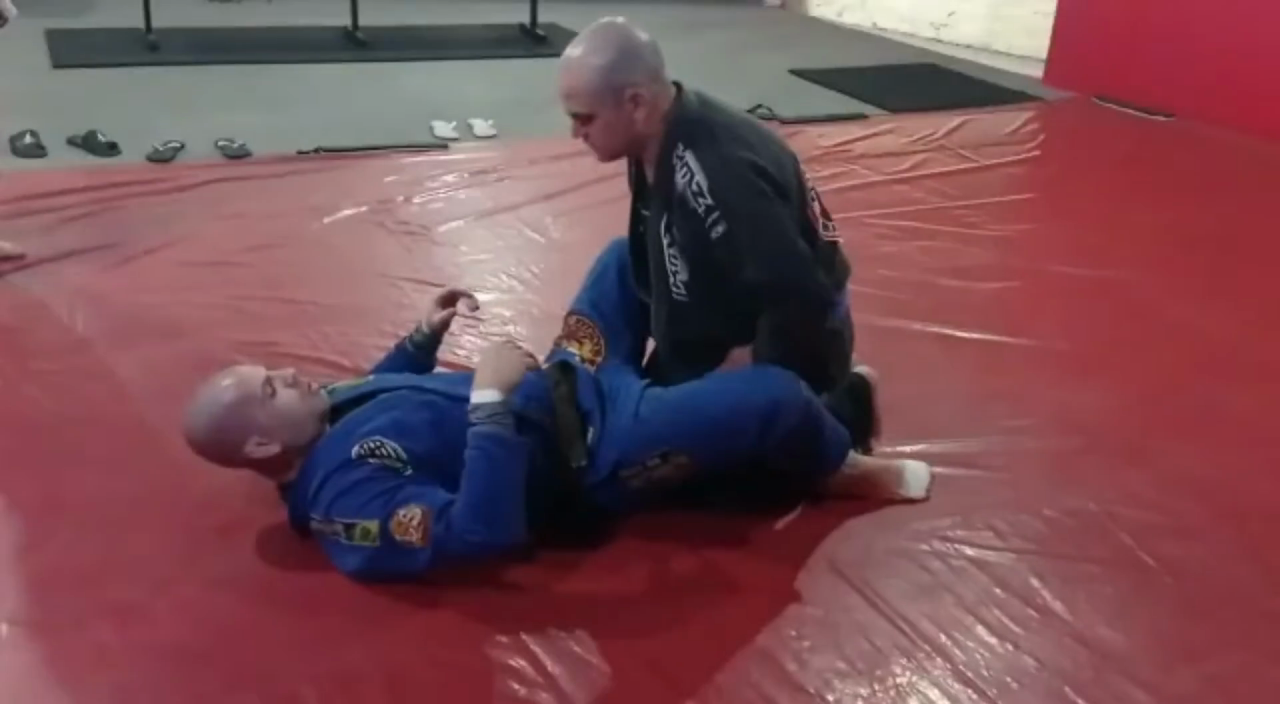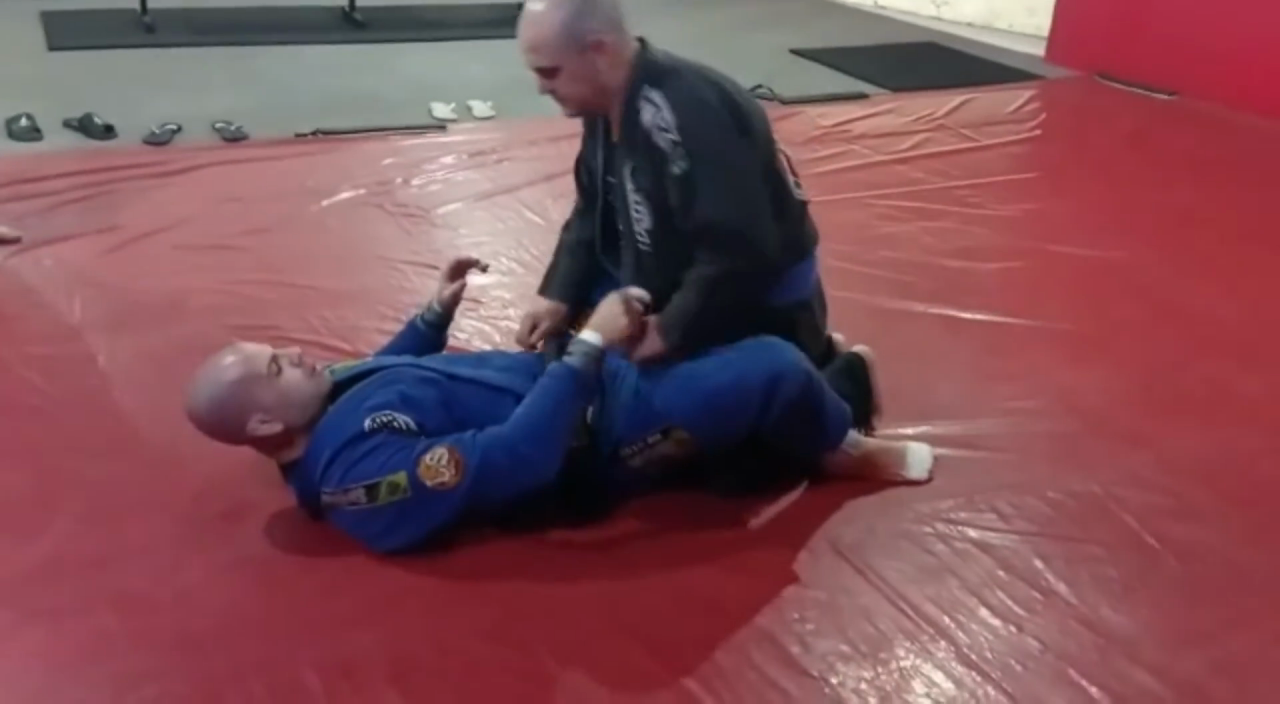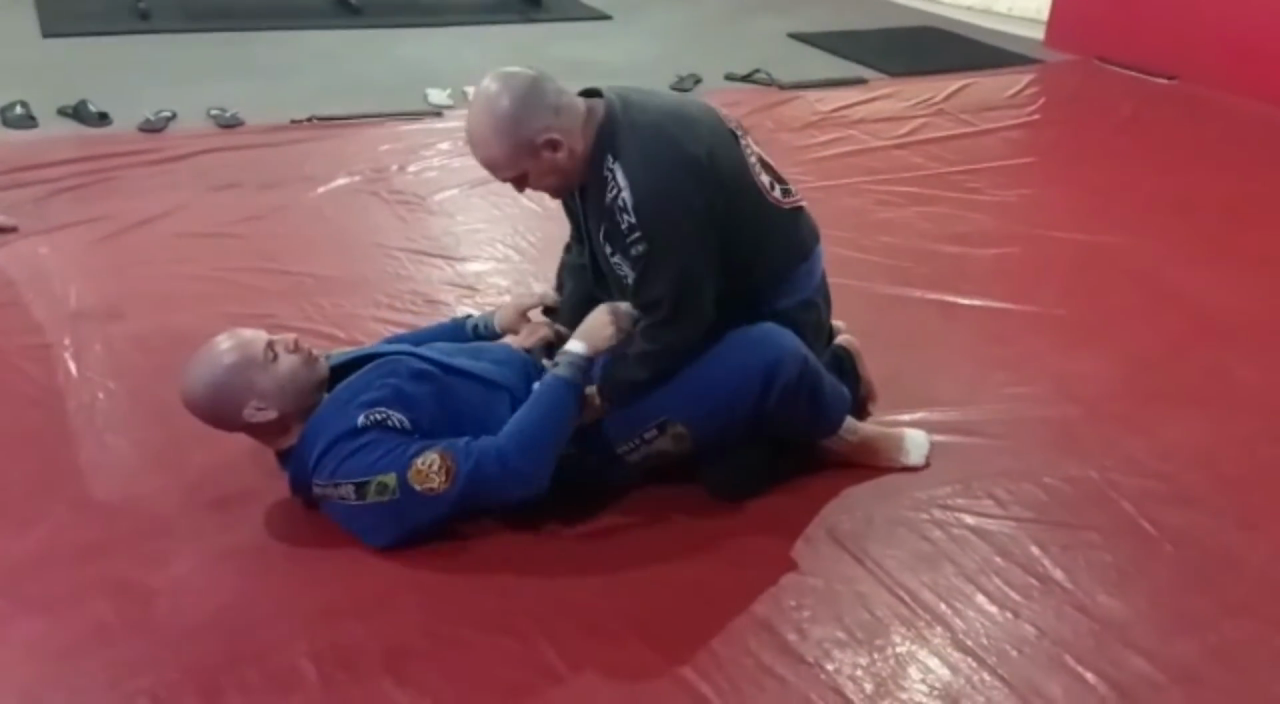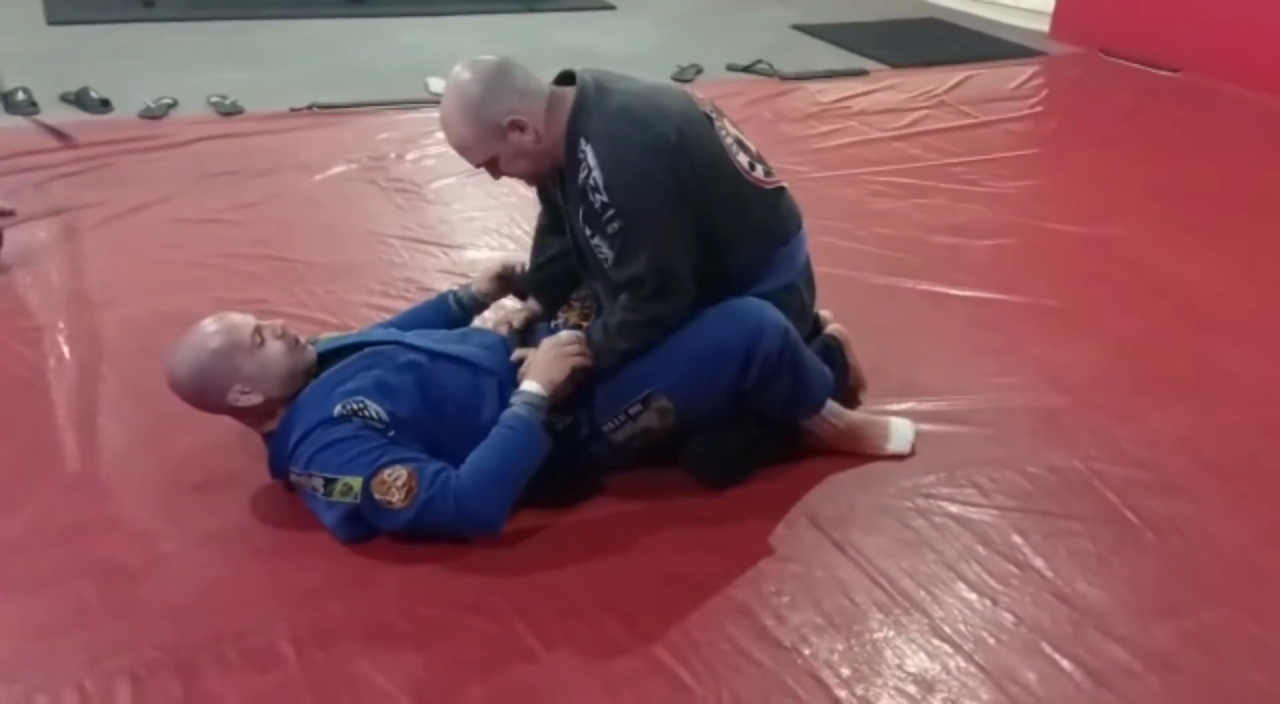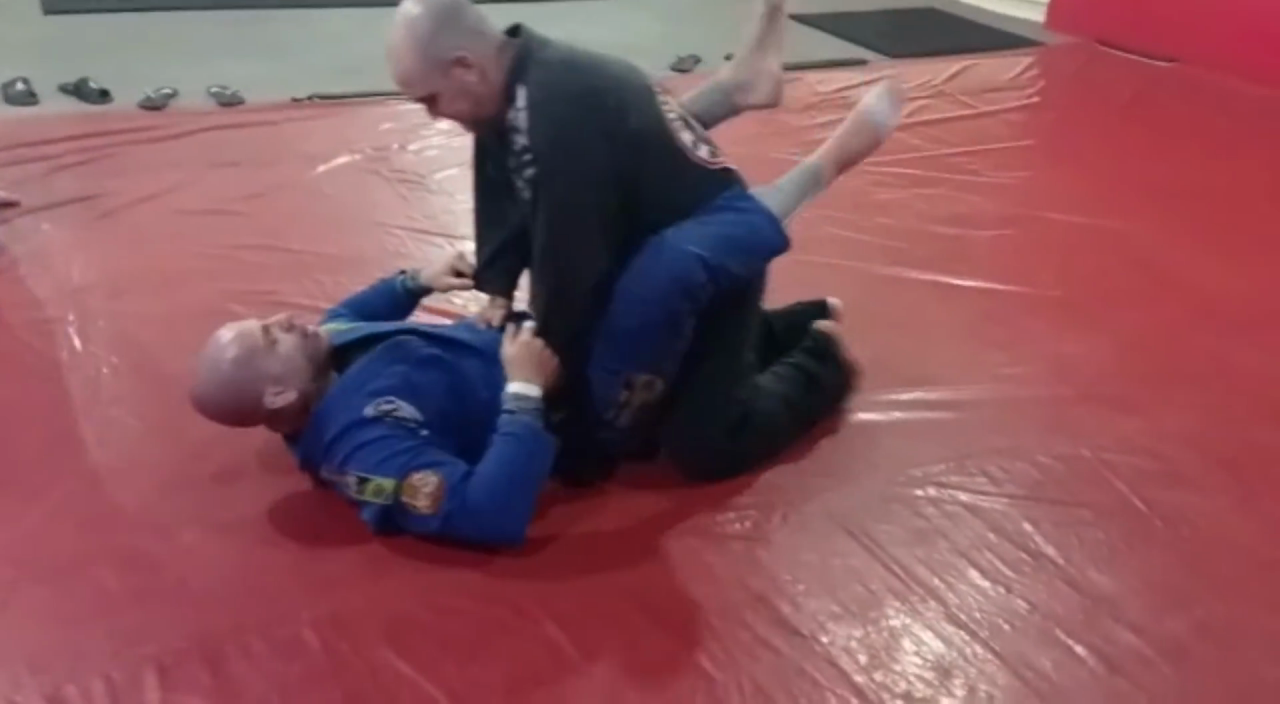
dt=1s
person 1, frame 1
left shoulder: (324, 418)
right shoulder: (348, 500)
right elbow: (485, 533)
left wrist: (423, 336)
right wrist: (490, 397)
left hip: (562, 386)
right hip: (596, 450)
left knee: (628, 257)
right knee: (776, 395)
right ankle: (842, 473)
person 1, frame 2
left shoulder: (327, 404)
right shoulder: (360, 470)
right elbow: (520, 459)
left wrist: (437, 309)
right wrist: (594, 341)
left hip: (560, 374)
right hip: (597, 437)
right knee: (774, 367)
right ankle: (845, 453)
person 1, frame 3
left shoulder: (327, 387)
right shoulder: (352, 461)
left elbow: (402, 350)
right elbow: (513, 468)
left wrist: (492, 324)
right wrist: (577, 352)
left hip: (557, 375)
right hip: (587, 435)
right knee: (770, 355)
left ankle: (809, 348)
right ankle: (845, 438)
person 1, frame 4
left shoulder: (315, 368)
right shoulder: (329, 448)
left elbow: (393, 336)
right elbow: (471, 505)
left wrist: (472, 296)
right wrist: (535, 392)
left hip: (537, 353)
right hip: (569, 422)
right knee: (747, 329)
left ankle: (793, 366)
right ankle: (833, 423)
person 1, frame 5
left shoulder: (326, 358)
right shoulder: (365, 440)
left elbow: (350, 315)
right elbow: (492, 516)
left wrist: (417, 280)
right wrist: (526, 391)
left hip: (532, 344)
right hip: (586, 408)
right knee: (669, 262)
left ankle: (795, 330)
right ankle: (825, 163)
person 2, frame 1
left shoulder: (723, 173)
right shoulder: (662, 139)
left elbow: (797, 297)
left wrist: (761, 370)
left hip: (795, 342)
left ankle: (840, 409)
person 2, frame 2
left shoulder: (689, 115)
right shoulder: (616, 107)
left elbow: (741, 249)
right elbow: (593, 211)
left wrist: (671, 330)
right wrist: (558, 296)
left hip: (762, 310)
person 2, frame 3
left shoulder: (652, 179)
right shoulder: (596, 123)
left elbow: (673, 319)
right elbow: (588, 245)
left wrist: (602, 393)
right wrist: (562, 326)
left hip: (772, 298)
right hip: (711, 286)
left knee: (731, 467)
left ankle: (835, 376)
right ankle: (808, 354)
person 2, frame 4
left shoulder: (625, 153)
right shoulder: (571, 108)
left elbow: (653, 297)
right elbow: (563, 224)
right wrist: (539, 300)
left hip: (758, 277)
right hip: (698, 263)
left knee: (715, 453)
left ankle: (823, 362)
right ankle: (796, 341)
person 2, frame 5
left shoulder: (563, 111)
right shoulder: (540, 82)
left elbow: (575, 256)
right elbow: (508, 205)
right wrist: (497, 295)
left knee: (704, 444)
